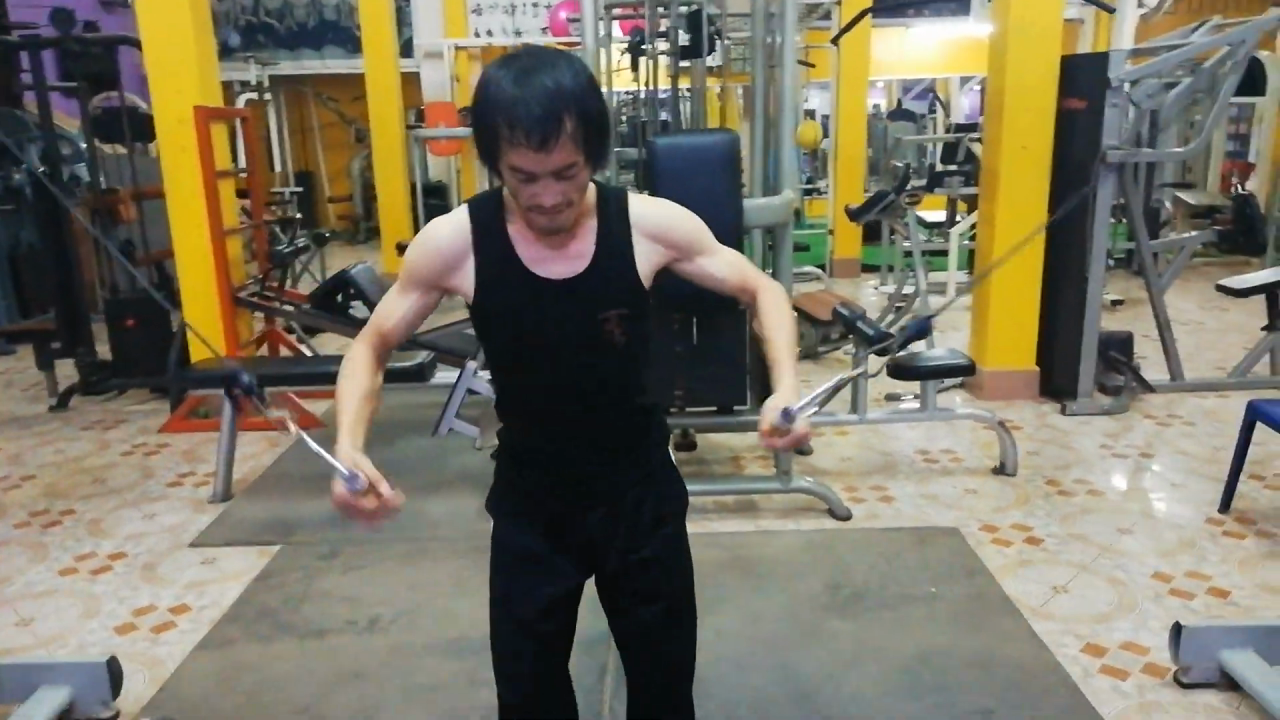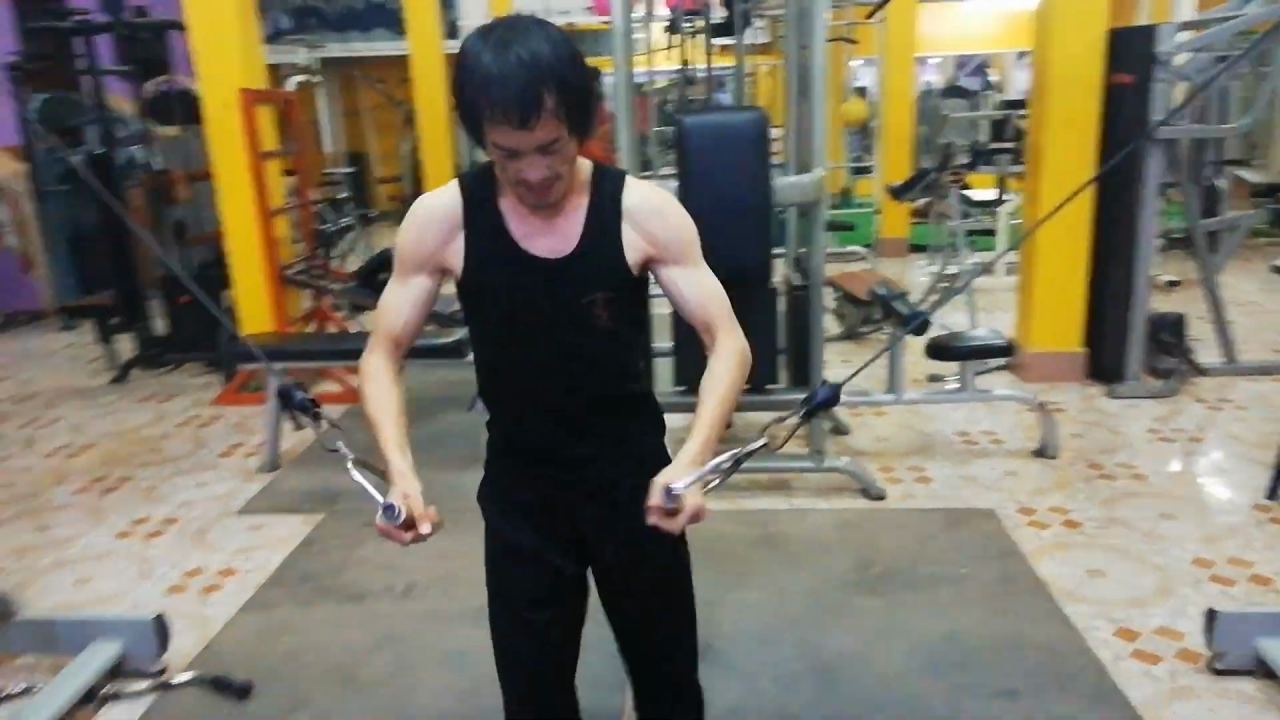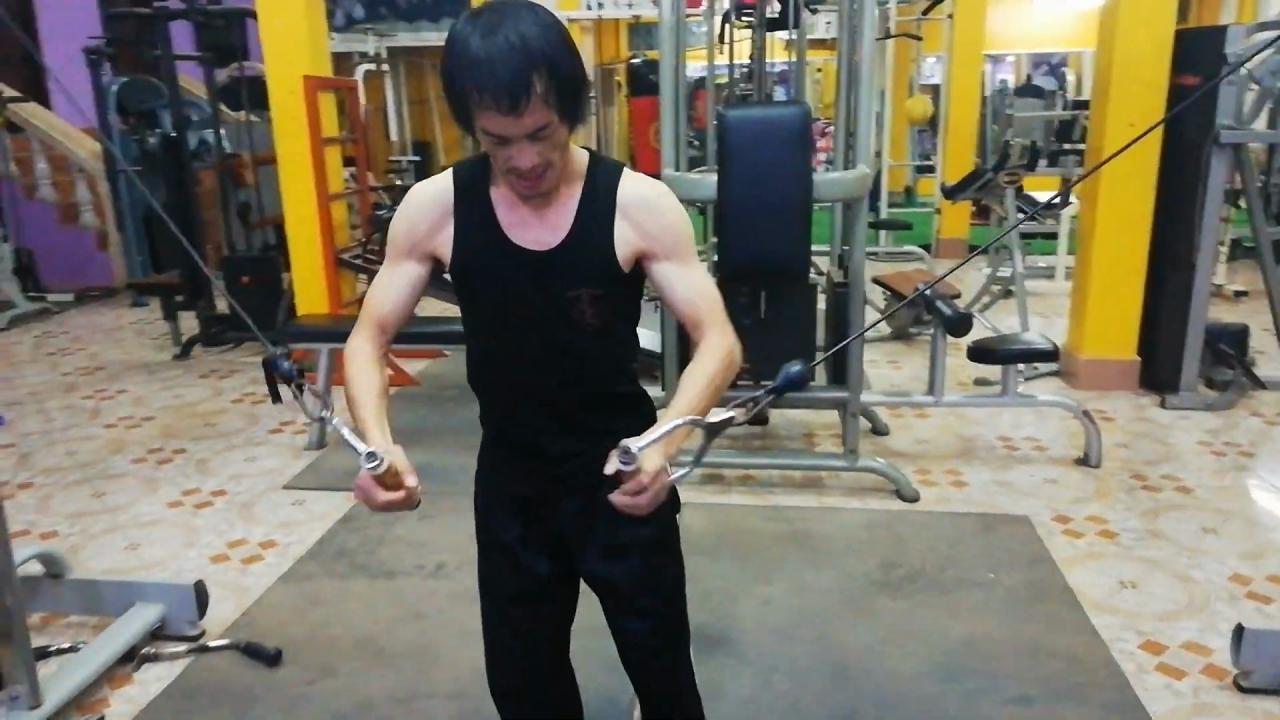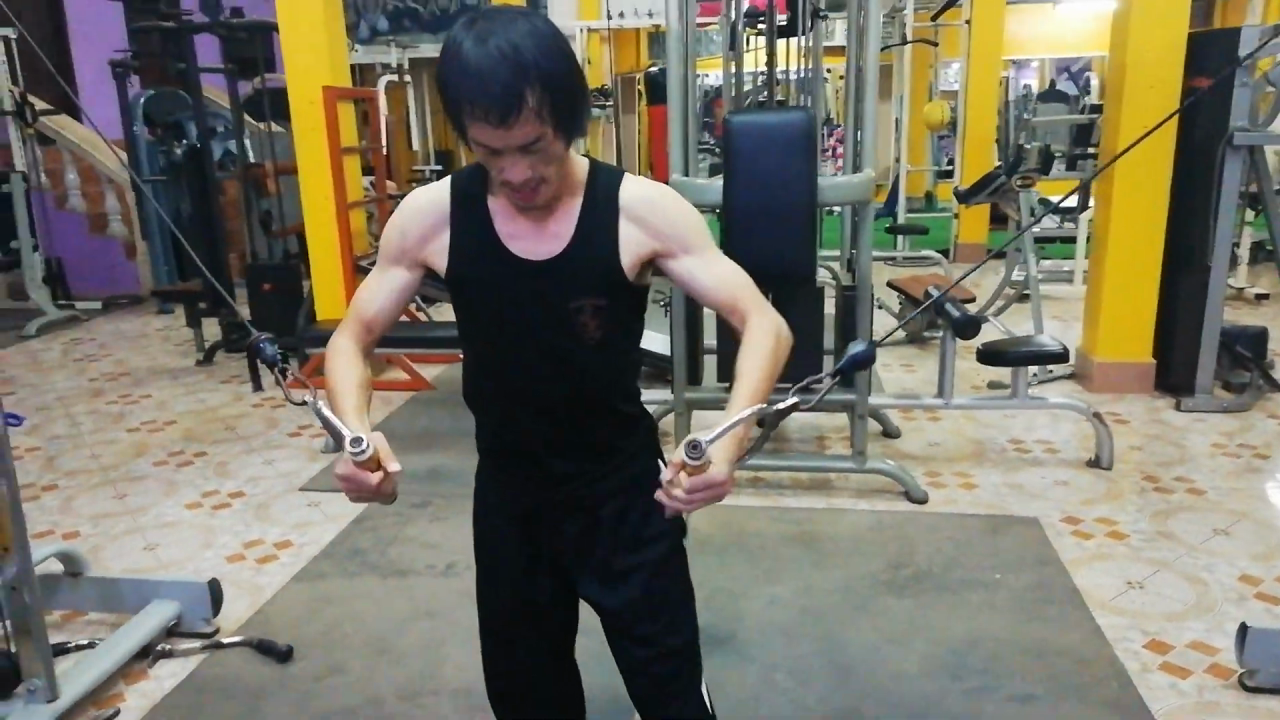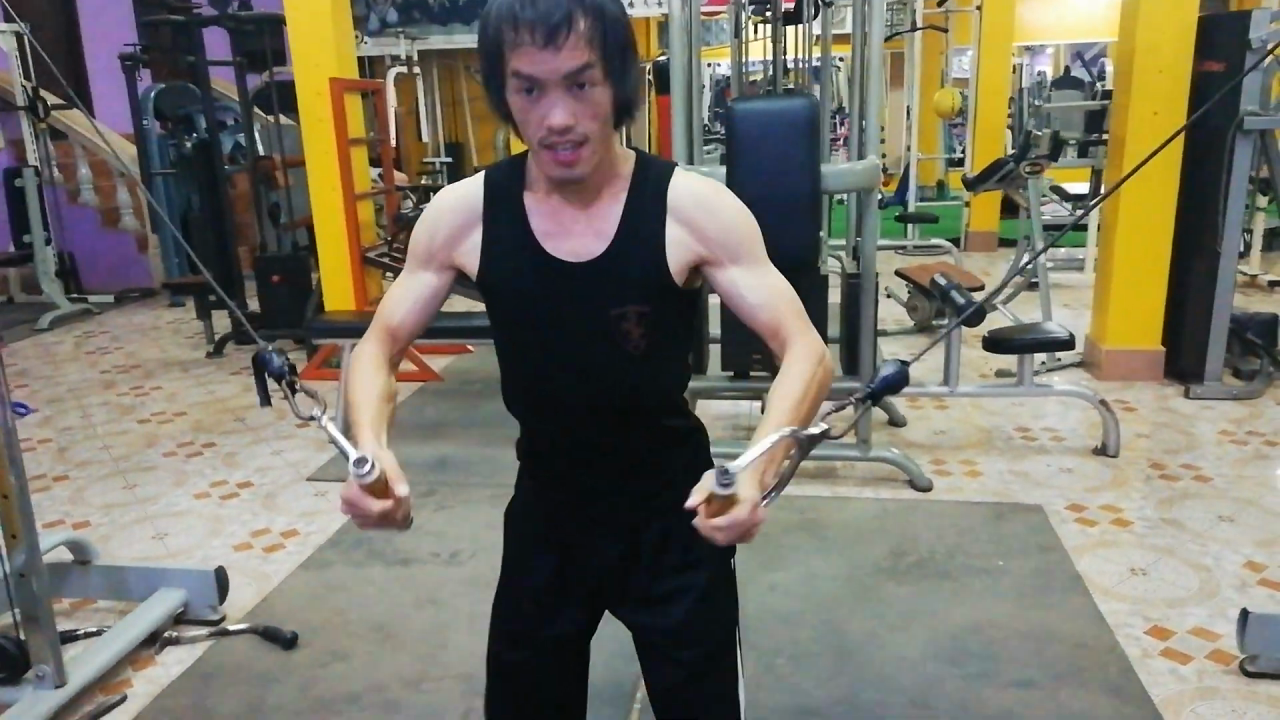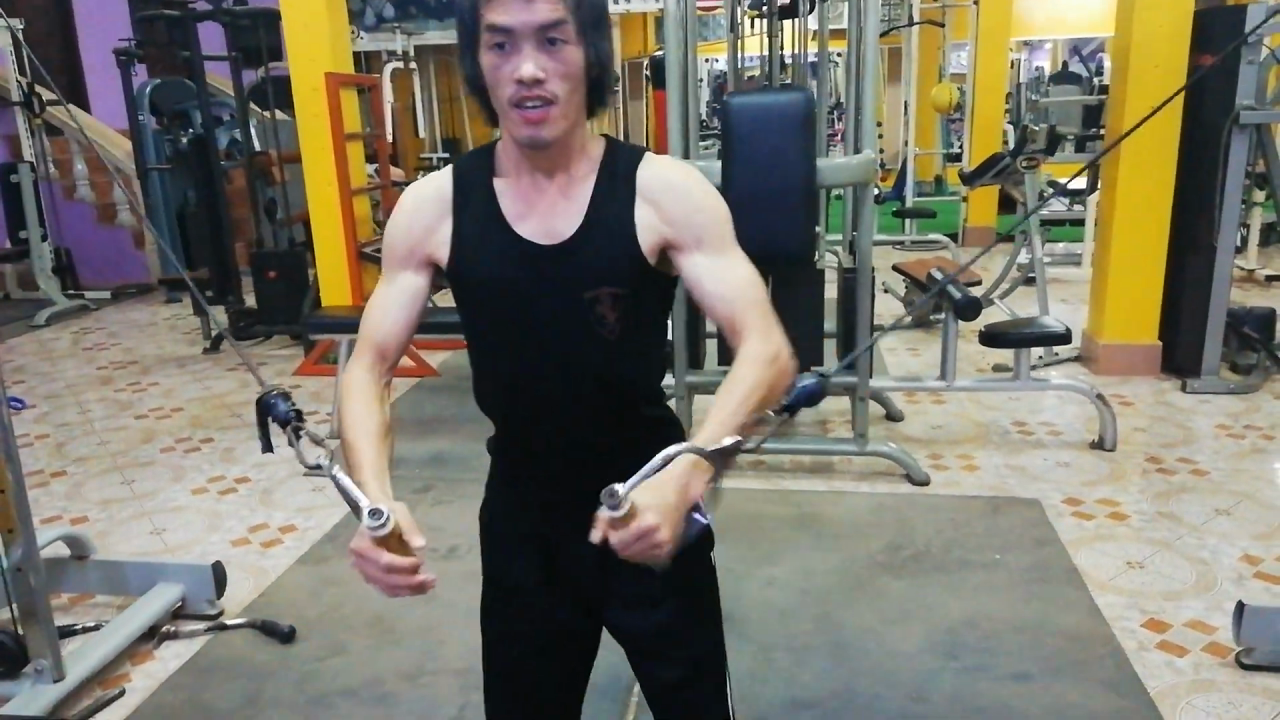
dt=0.3s
person 1, frame 1
left shoulder: (648, 224)
right shoulder: (454, 242)
left elbow: (759, 289)
right elbow: (373, 346)
left wrist: (785, 385)
right wrist: (350, 449)
left hip: (639, 493)
right hip: (529, 504)
person 1, frame 2
left shoulder: (644, 209)
right shoulder: (441, 219)
left elbow: (727, 342)
right elbow: (384, 355)
left wrist: (693, 459)
right wrist: (401, 470)
left hip: (633, 483)
right hip: (519, 495)
person 1, frame 3
left shoulder: (639, 203)
right shoulder: (436, 207)
left elbow: (718, 342)
right elbow: (369, 339)
left wrist: (665, 439)
right wrist: (379, 443)
left hip: (620, 478)
right hip: (510, 488)
person 1, frame 4
left shoulder: (641, 208)
right shoulder: (431, 216)
left elbow: (764, 326)
right elbow: (352, 338)
left wrist: (728, 436)
right wrist: (355, 432)
left hip: (626, 497)
right hip: (508, 501)
person 1, frame 5
left shoulder: (691, 207)
right shoulder: (465, 214)
left elbow: (805, 352)
right elbow: (379, 345)
left wrist: (758, 464)
right wrist: (369, 452)
left hip: (670, 519)
right hip: (544, 517)
person 1, frame 6
left shoulder: (664, 190)
right shoulder: (433, 206)
left elbow: (768, 353)
right elbow: (369, 366)
left wrist: (680, 482)
right wrist: (374, 498)
left hip: (653, 512)
right hip: (519, 515)
